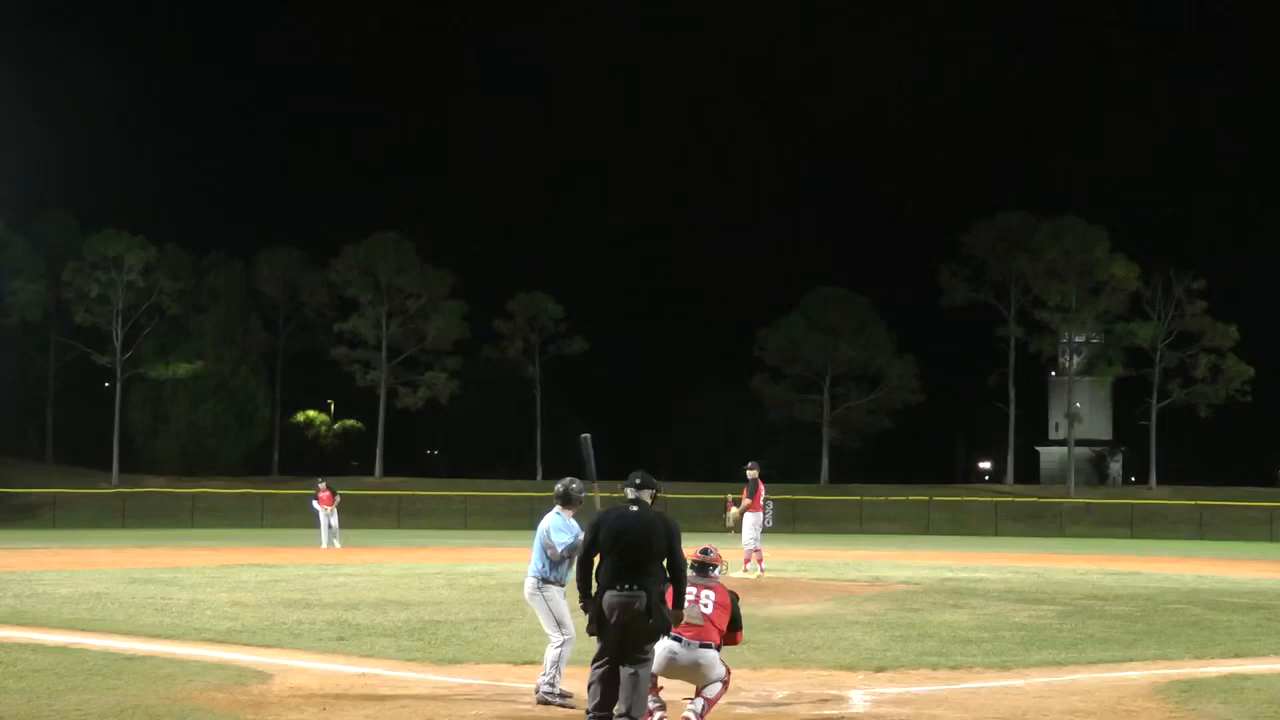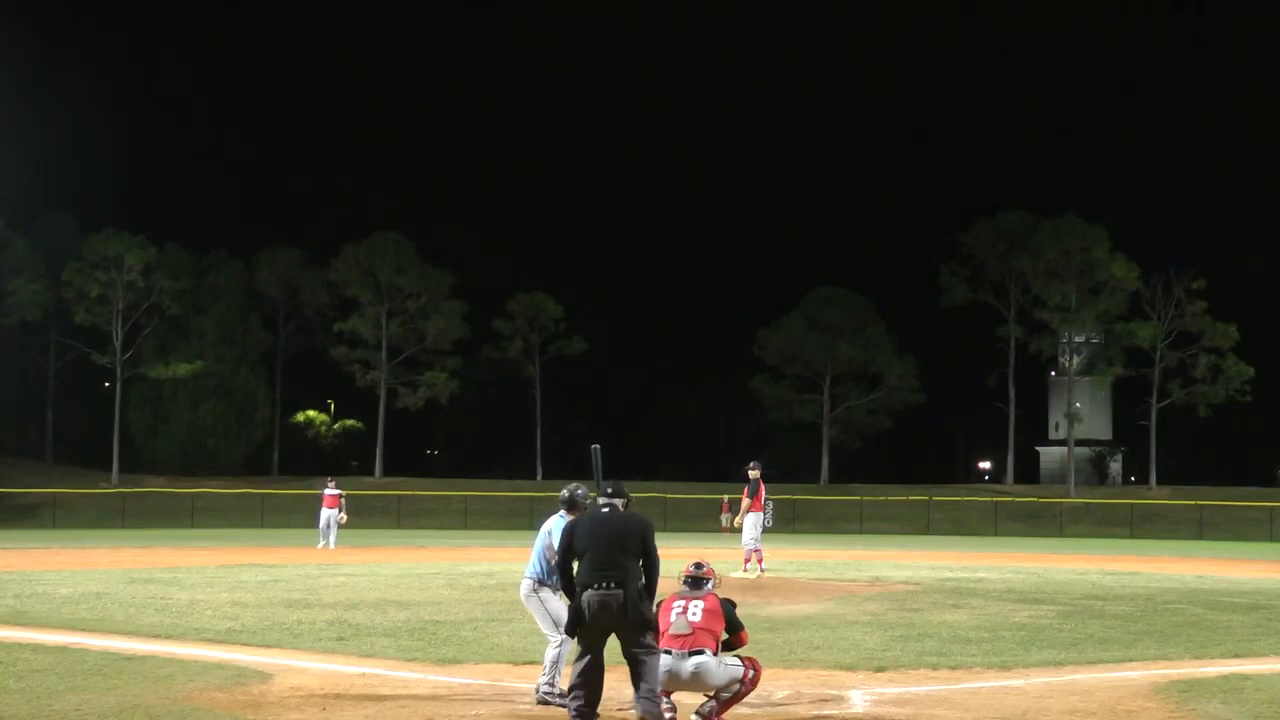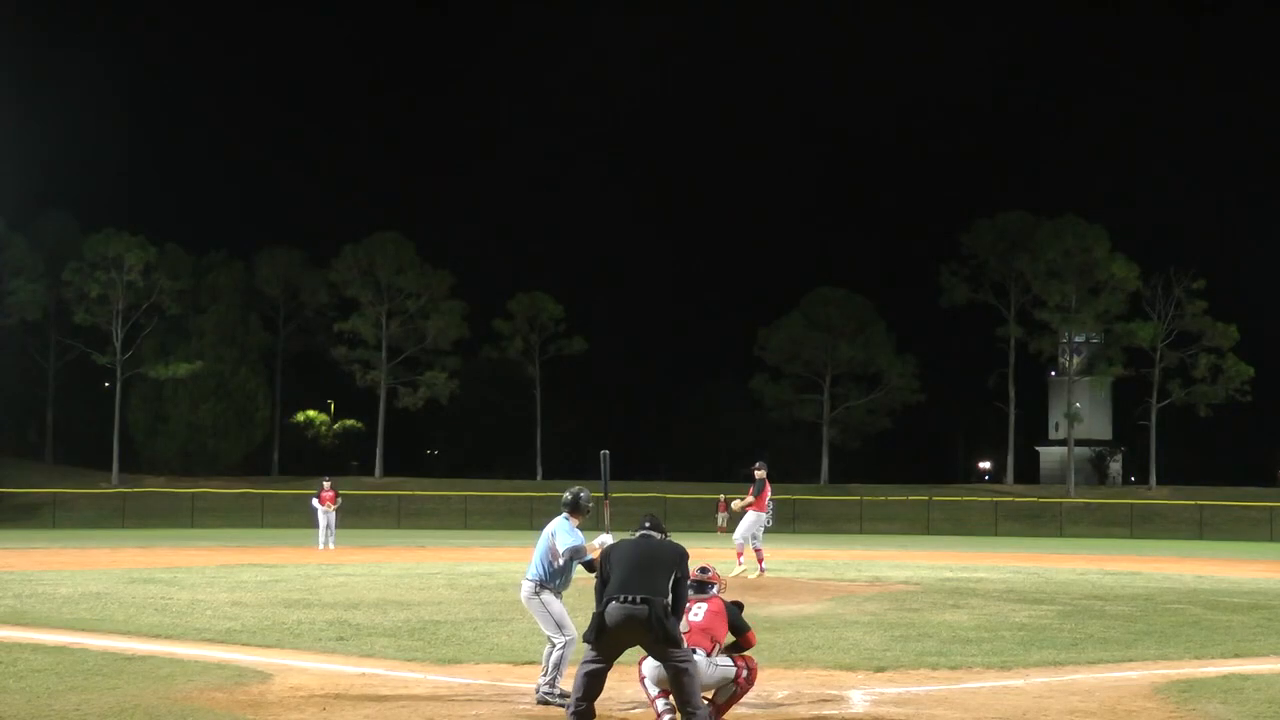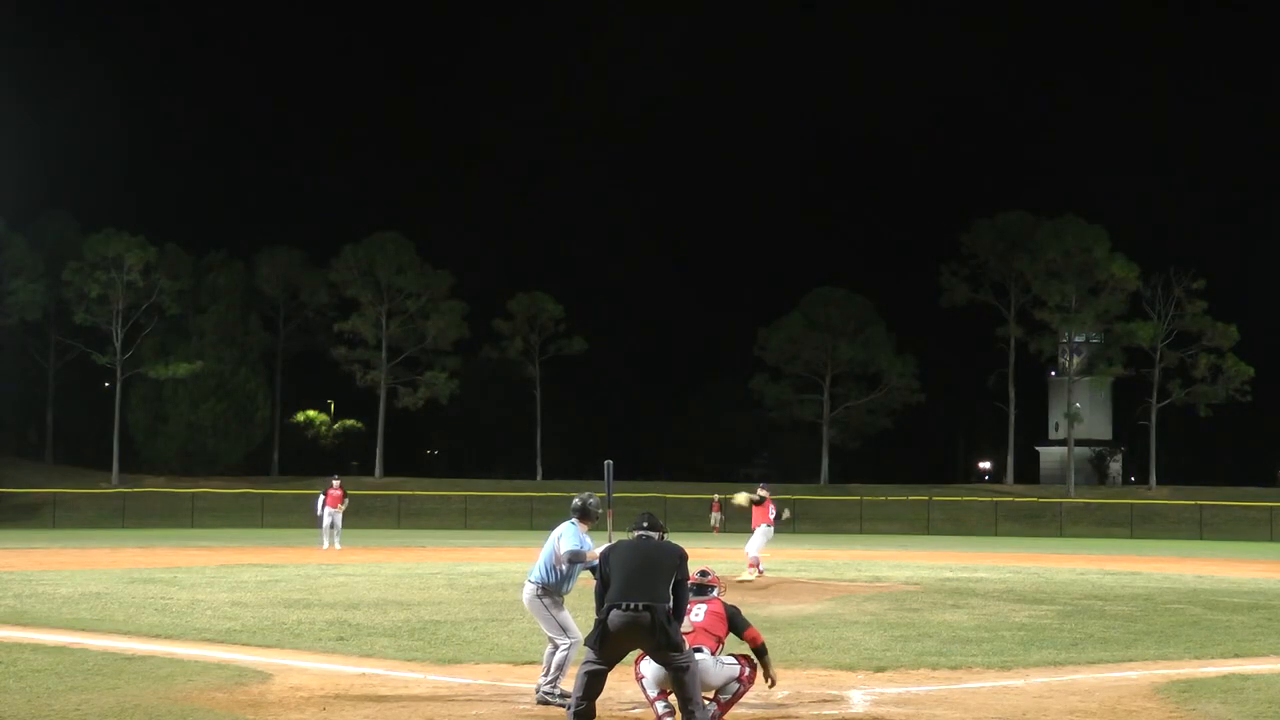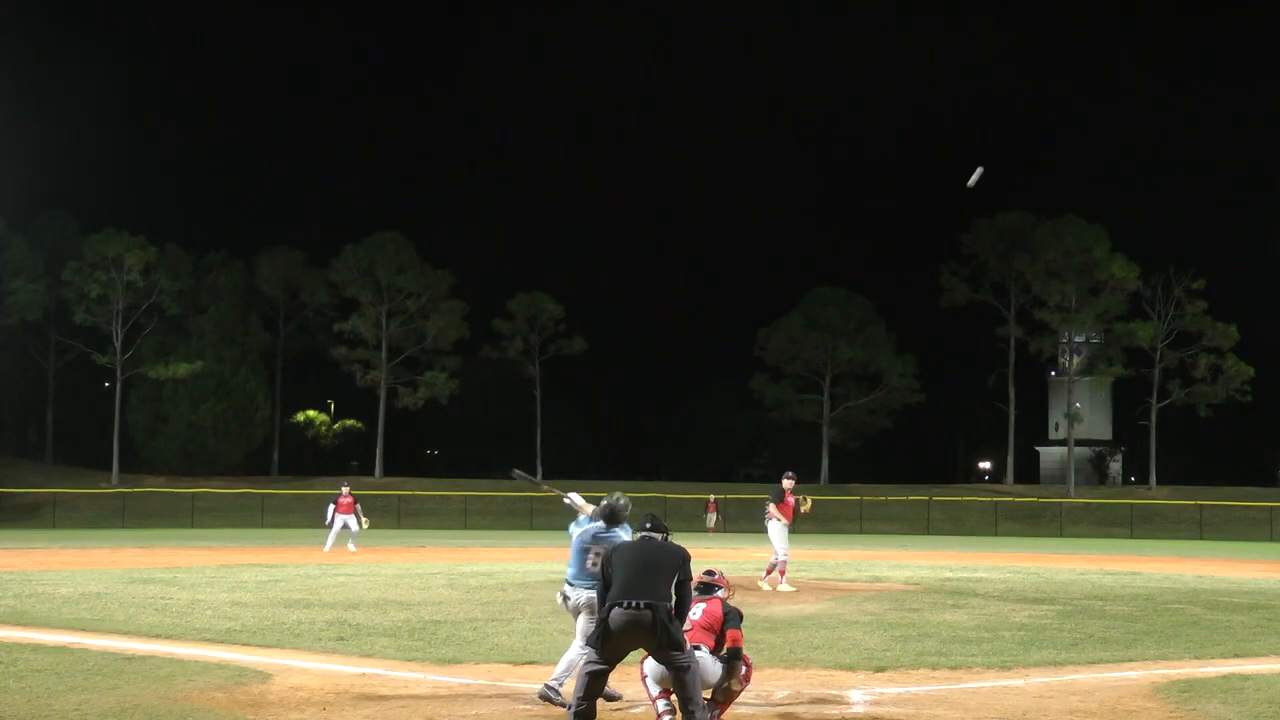
dt=1s
person 1, frame 1
left shoulder: (570, 522)
right shoulder: (554, 521)
left elbow: (584, 549)
right elbow: (570, 550)
left hip: (554, 586)
right hip: (543, 586)
left knee: (560, 635)
right knee: (565, 636)
left ankle: (546, 684)
right ankle: (547, 691)
person 1, frame 2
left shoulder: (569, 527)
right shoulder: (558, 523)
left hip: (547, 588)
right hip: (537, 588)
left knee: (560, 634)
right knee: (562, 635)
left ankle: (546, 684)
right ankle: (547, 691)
person 1, frame 3
left shoulder: (574, 532)
right shoulder: (561, 525)
left elbow: (591, 566)
right elbow: (572, 553)
left wrist: (605, 551)
right wrist: (597, 543)
left hip: (547, 591)
right hip: (538, 590)
left knee: (558, 637)
right knee: (567, 637)
left ankle: (546, 685)
right ankle: (547, 692)
person 1, frame 4
left shoulder: (584, 538)
right shoulder: (570, 530)
right elbow: (570, 557)
right wrist: (599, 552)
left hip: (548, 593)
right hip: (540, 593)
left knee: (559, 638)
right knee: (572, 639)
left ankle: (546, 684)
right ankle: (547, 692)
person 1, frame 5
left shoulder: (581, 526)
right shoulder: (624, 535)
right wrist: (586, 509)
left hip: (571, 592)
right hip: (595, 597)
right knee: (581, 648)
left ankle: (601, 686)
right ankle: (552, 687)
person 2, frame 1
left shoulder: (603, 518)
right shoulder: (665, 524)
left elbow: (585, 560)
right elbow: (678, 567)
left wrist: (585, 597)
right wrist: (678, 606)
left hip: (609, 599)
right hip: (646, 601)
left knee: (605, 660)
right knee: (637, 663)
person 2, frame 2
left shoulder: (575, 525)
right shoulder: (639, 524)
left elbow: (563, 565)
right elbow: (651, 565)
left wrist: (574, 600)
right wrist: (647, 601)
left hip: (589, 598)
right hip: (628, 599)
left knee: (587, 659)
right knee: (645, 654)
person 2, frame 3
left shoulder: (612, 550)
right shoulder: (676, 551)
left elbow: (600, 591)
right elbow: (680, 595)
left wrist: (604, 621)
right wrist: (671, 625)
left hip: (614, 612)
right hip: (653, 614)
left knee: (593, 663)
right knee: (682, 664)
person 2, frame 4
left shoulder: (611, 552)
right shoulder: (675, 552)
left elbow: (600, 596)
right elbow: (681, 597)
left wrist: (605, 625)
right wrist: (673, 628)
left hip: (616, 618)
right hip: (656, 619)
left knee: (592, 666)
right knee: (683, 665)
person 2, frame 5
left shoulder: (614, 552)
right shoulder: (678, 553)
left elbow: (602, 594)
right elbow: (684, 597)
left wrist: (606, 624)
right wrist: (676, 628)
left hip: (617, 616)
right hip: (656, 617)
left knee: (594, 665)
right knee: (684, 664)
